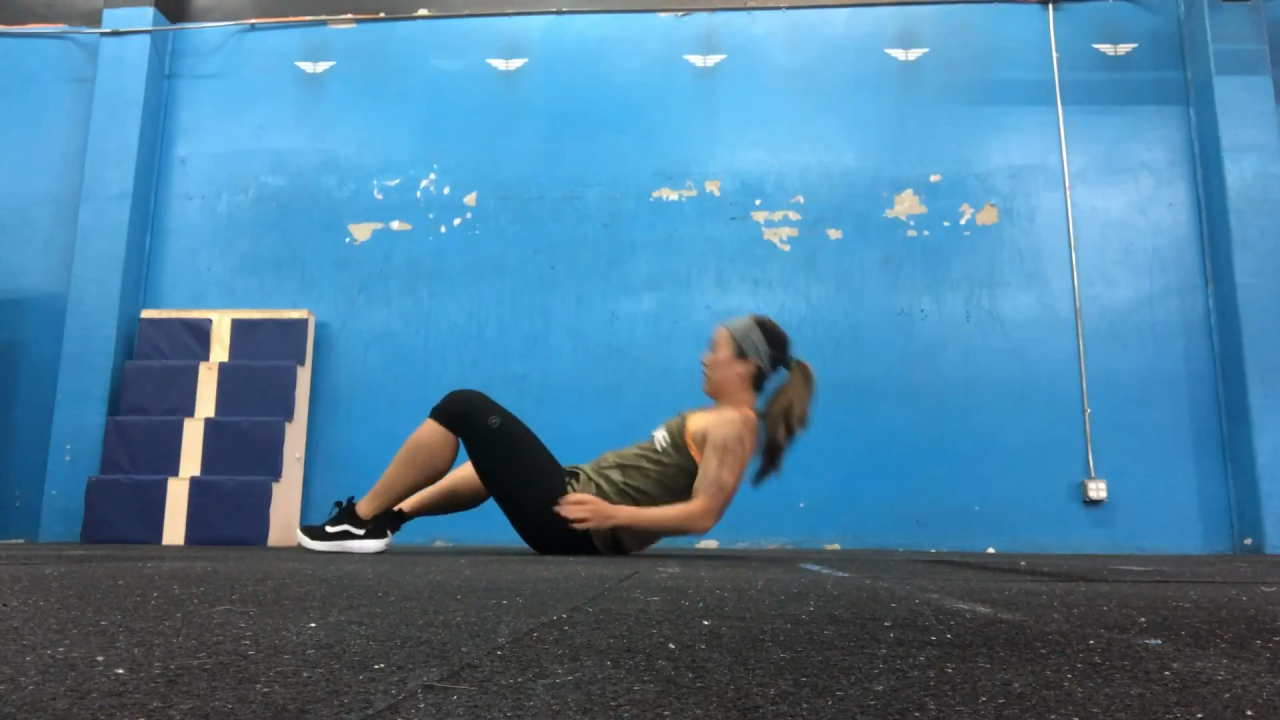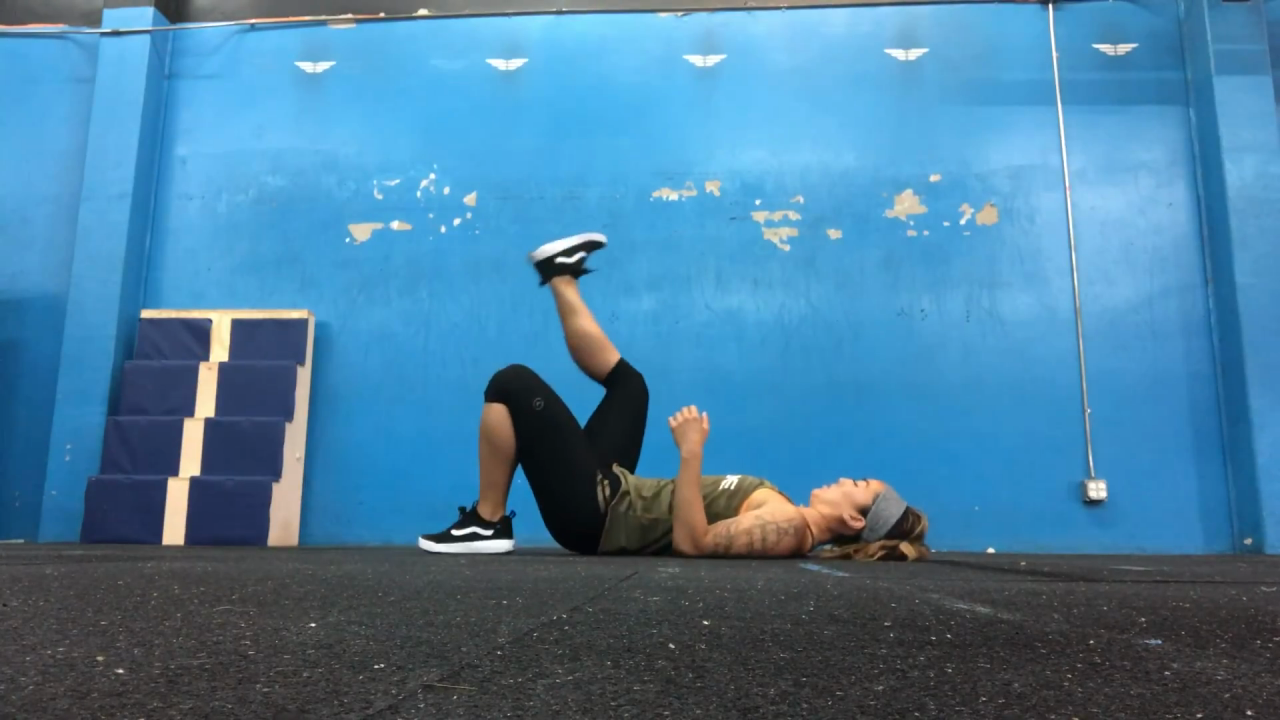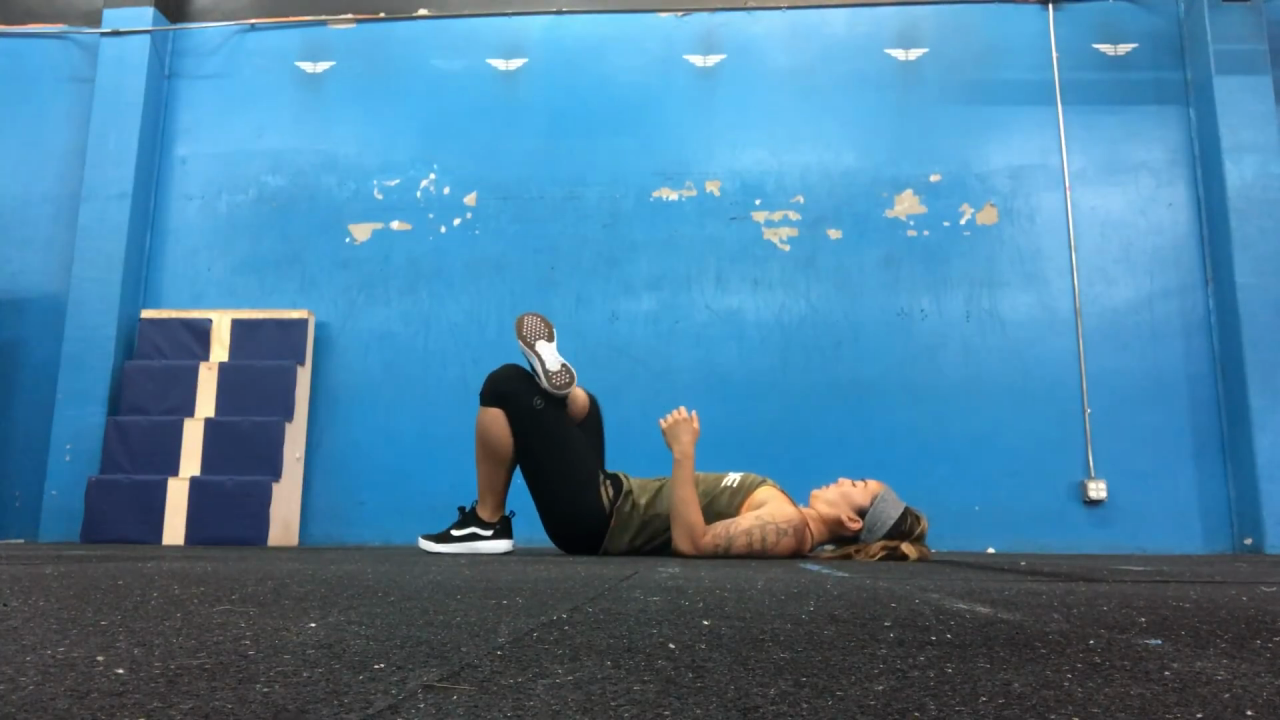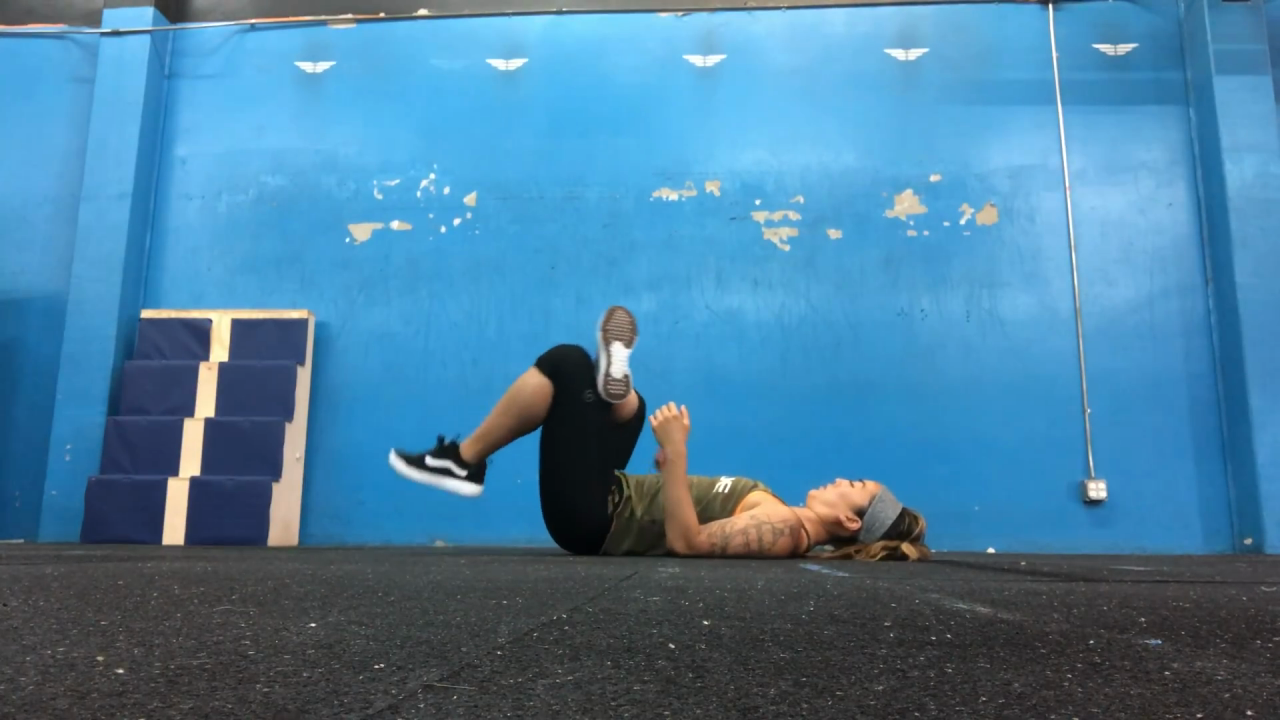
dt=1s
person 1, frame 1
left shoulder: (734, 425)
right shoulder: (724, 419)
left elbow: (701, 514)
right elbow: (684, 489)
left wrist: (613, 515)
left hip: (571, 523)
right hip: (584, 496)
left knee: (463, 408)
right knee: (493, 460)
left ankle: (362, 522)
right ankle: (396, 513)
person 1, frame 2
left shoulder: (788, 531)
right shoulder: (790, 519)
left elbow: (691, 541)
left wrist: (690, 453)
left hip: (593, 515)
right hip: (611, 496)
left knee: (512, 383)
right knee: (627, 381)
left ankle: (487, 524)
right ankle: (562, 279)
person 1, frame 3
left shoulder: (788, 529)
right shoulder: (789, 520)
left elbow: (690, 540)
left wrist: (683, 453)
left hip: (591, 520)
right hip: (608, 501)
left knee: (507, 384)
left ankle: (486, 525)
right ankle: (558, 383)
person 1, frame 4
left shoulder: (783, 533)
right shoulder: (785, 523)
left elbow: (684, 540)
left wrist: (676, 451)
right wrist: (675, 471)
left hip: (591, 520)
right hip: (607, 505)
left knee: (566, 361)
left ankle: (464, 461)
right ankle: (614, 389)
